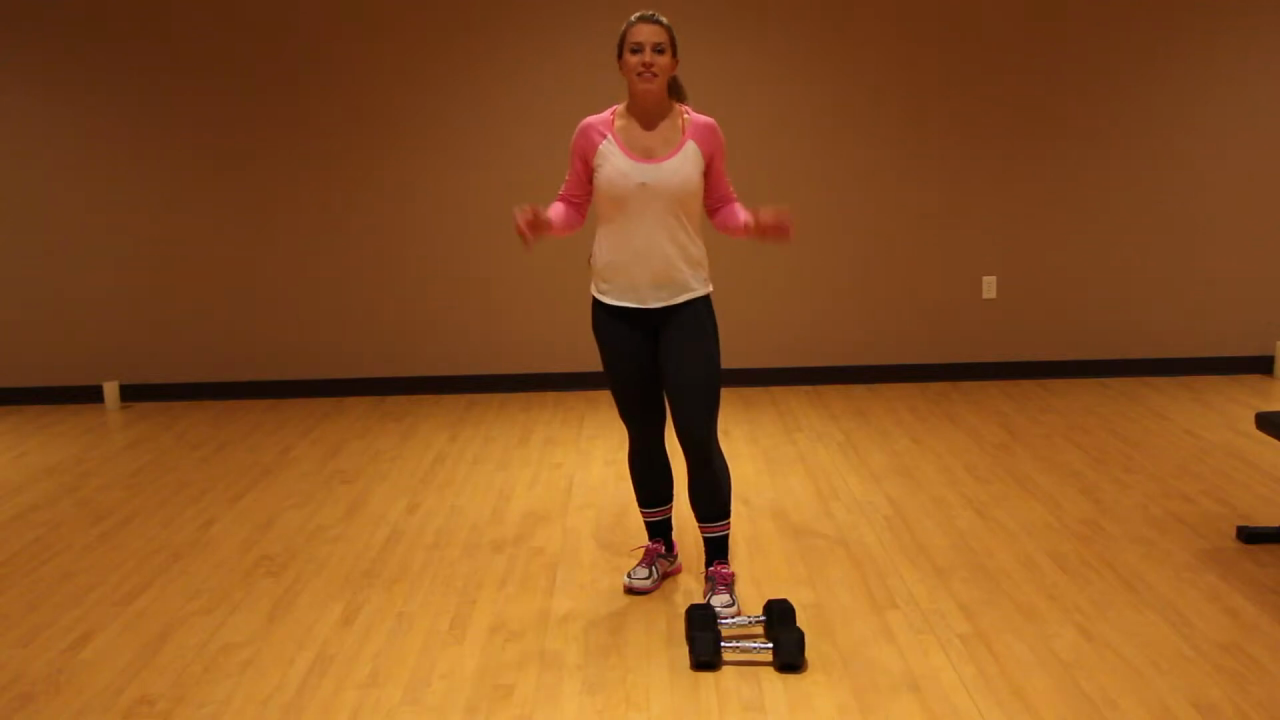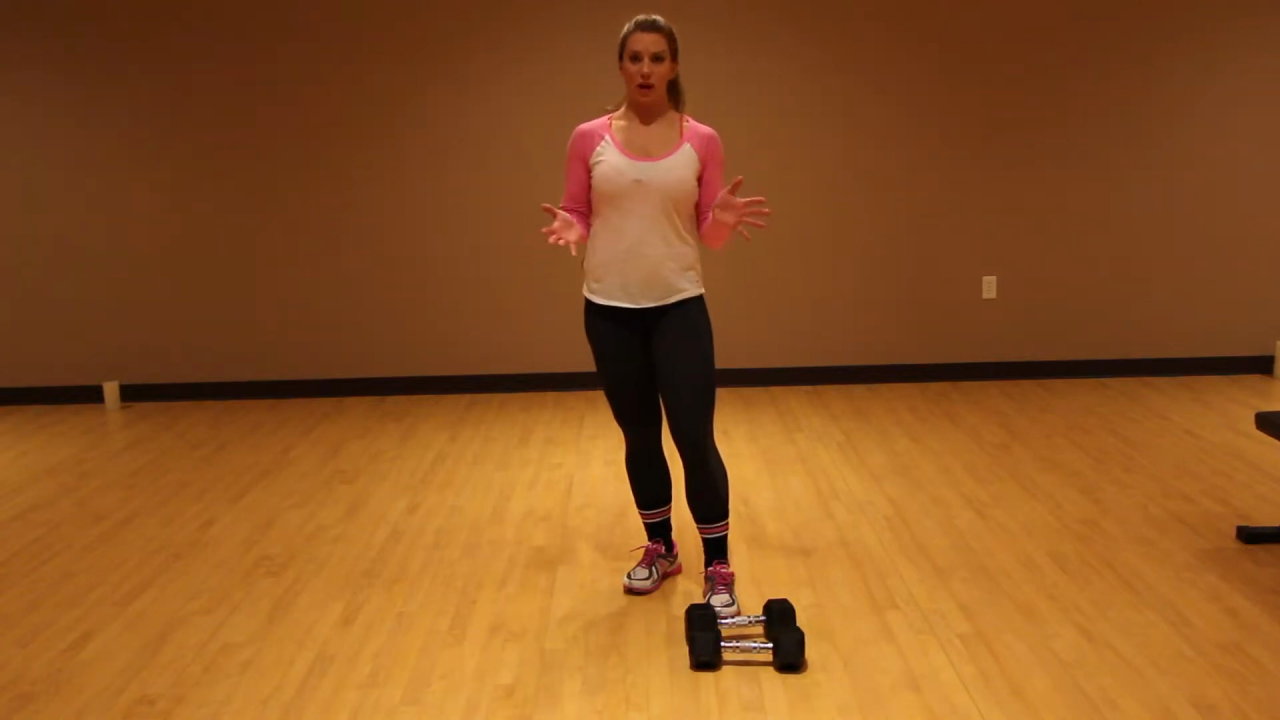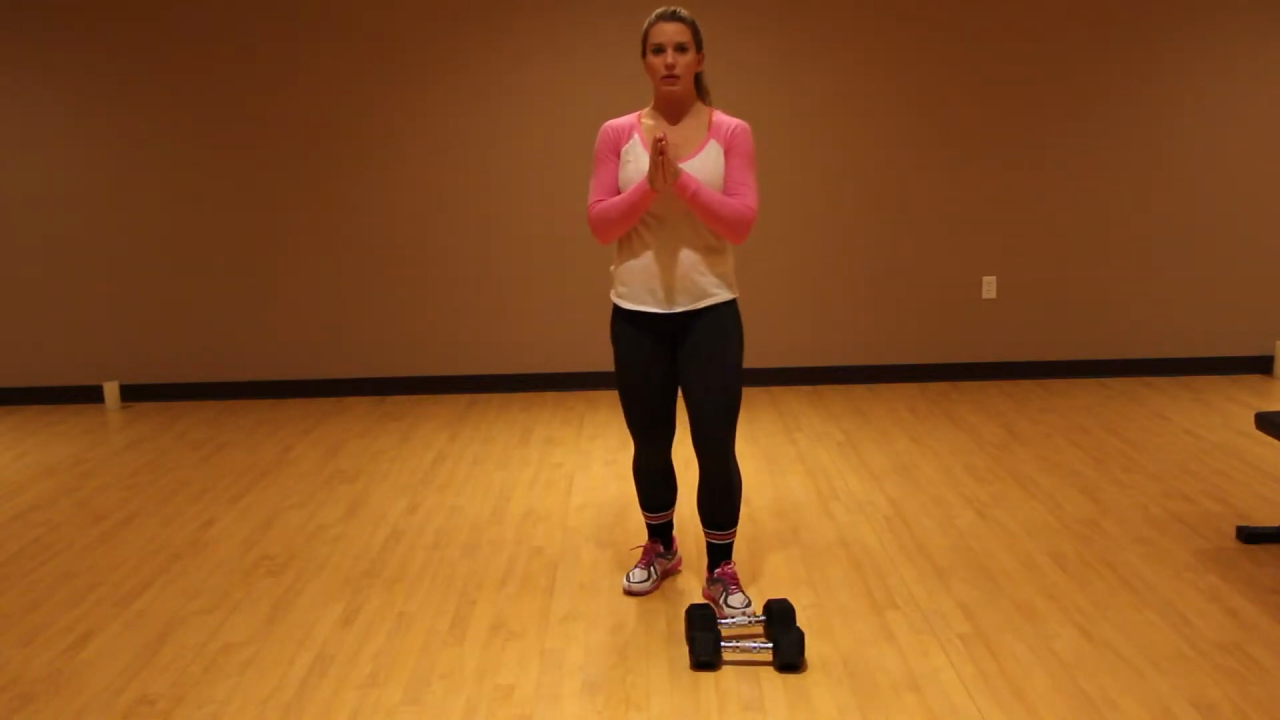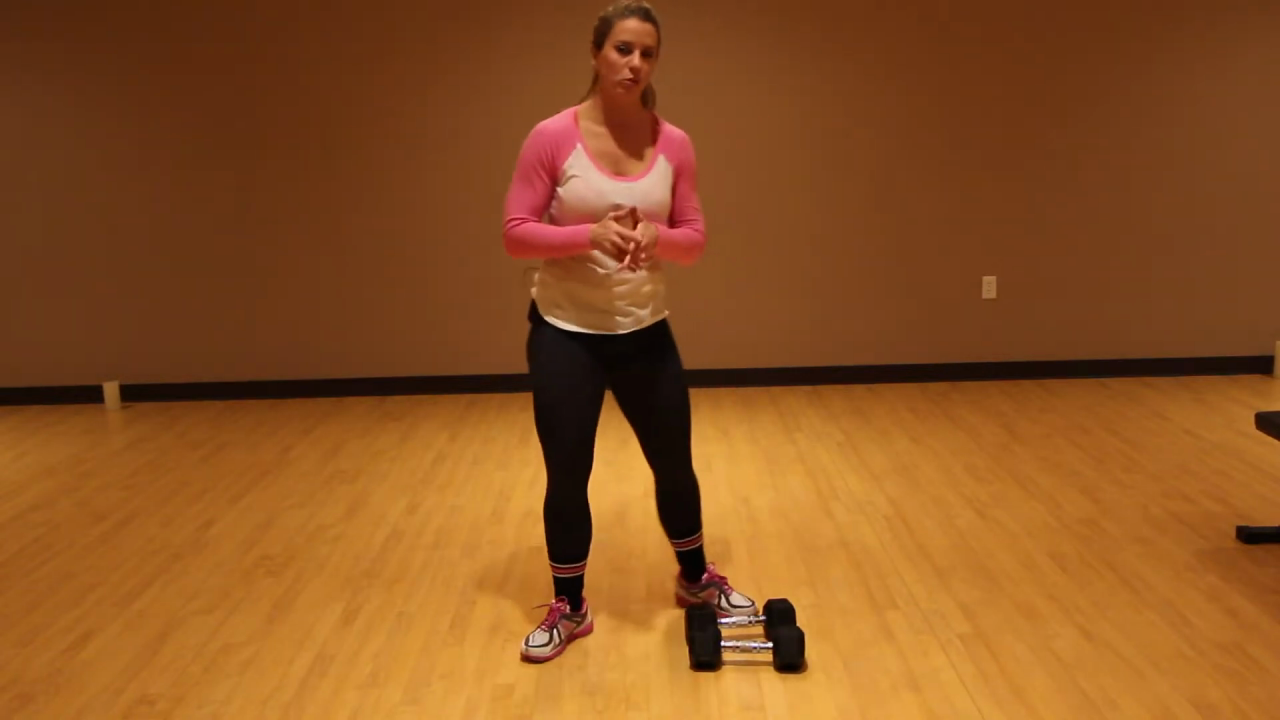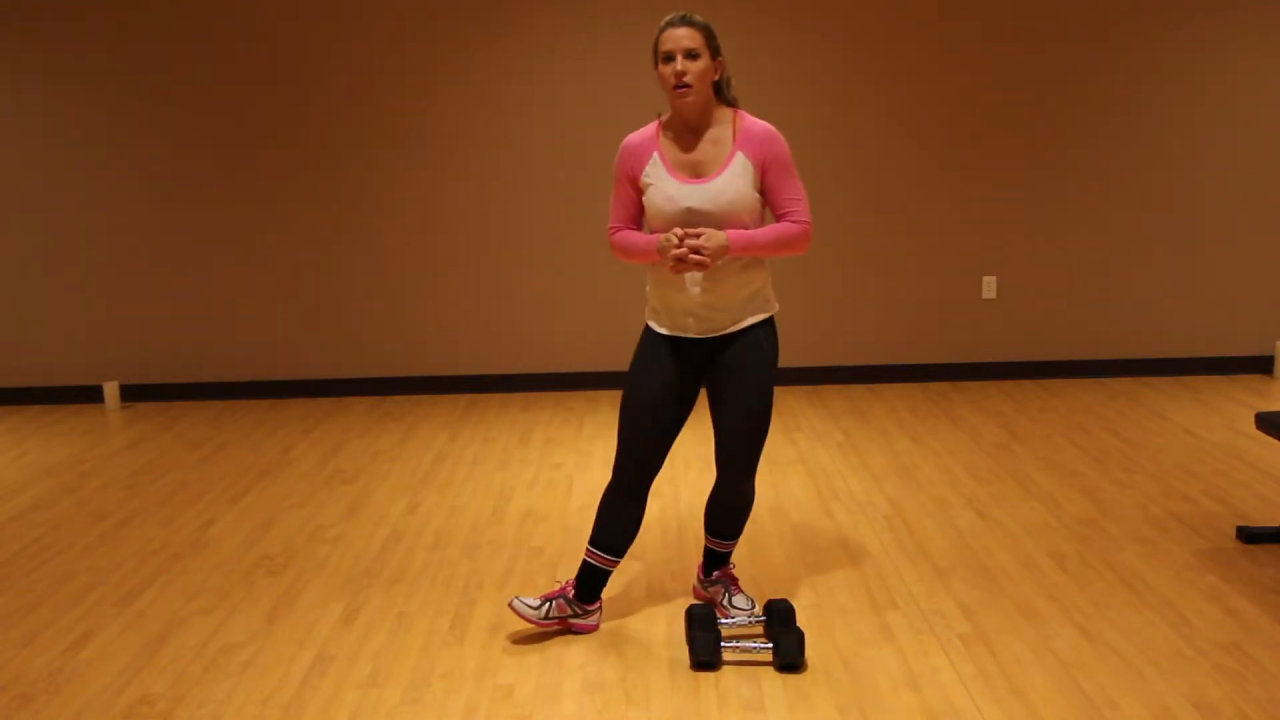
dt=1s
person 1, frame 1
left shoulder: (704, 132)
right shoulder: (592, 133)
left elbow: (720, 206)
right elbow: (573, 206)
left wrist: (753, 223)
right wrist: (543, 222)
left hip: (687, 306)
right hip: (617, 309)
left knee: (700, 437)
right knee: (643, 435)
left ankle: (719, 568)
right ankle: (660, 549)
person 1, frame 2
left shoulder: (702, 140)
right shoulder: (589, 137)
left elbow: (708, 232)
right elbow: (575, 211)
left wrist: (724, 219)
right wrist: (570, 227)
left hip: (679, 307)
right hip: (610, 309)
left knee: (695, 438)
right knee: (639, 437)
left ankle: (718, 567)
right ankle: (659, 548)
person 1, frame 3
left shoulder: (732, 133)
right shoulder: (617, 134)
left elbow: (742, 223)
right elbow: (600, 224)
left wrist: (682, 180)
right wrist: (649, 185)
left hip: (710, 311)
right hip: (637, 313)
left knee: (716, 447)
right knee: (650, 444)
left ankle: (721, 571)
right ankle: (660, 547)
person 1, frame 4
left shoulder: (674, 144)
right shoulder: (552, 137)
left elbow: (694, 239)
right elbow: (515, 233)
left wrist: (654, 237)
right wrist: (591, 235)
left hip: (644, 331)
right hip: (564, 331)
left knee: (673, 464)
right knee: (566, 474)
left ankle: (697, 578)
right ankle: (568, 608)
person 1, frame 5
left shoulder: (761, 140)
right shoulder: (637, 149)
left elbow: (799, 230)
right elbow: (619, 236)
left wrist: (728, 241)
right wrist: (661, 245)
left hip: (745, 332)
right hip: (667, 334)
left knee: (738, 469)
right knee: (632, 468)
left ankle: (715, 575)
right ankle: (582, 597)
